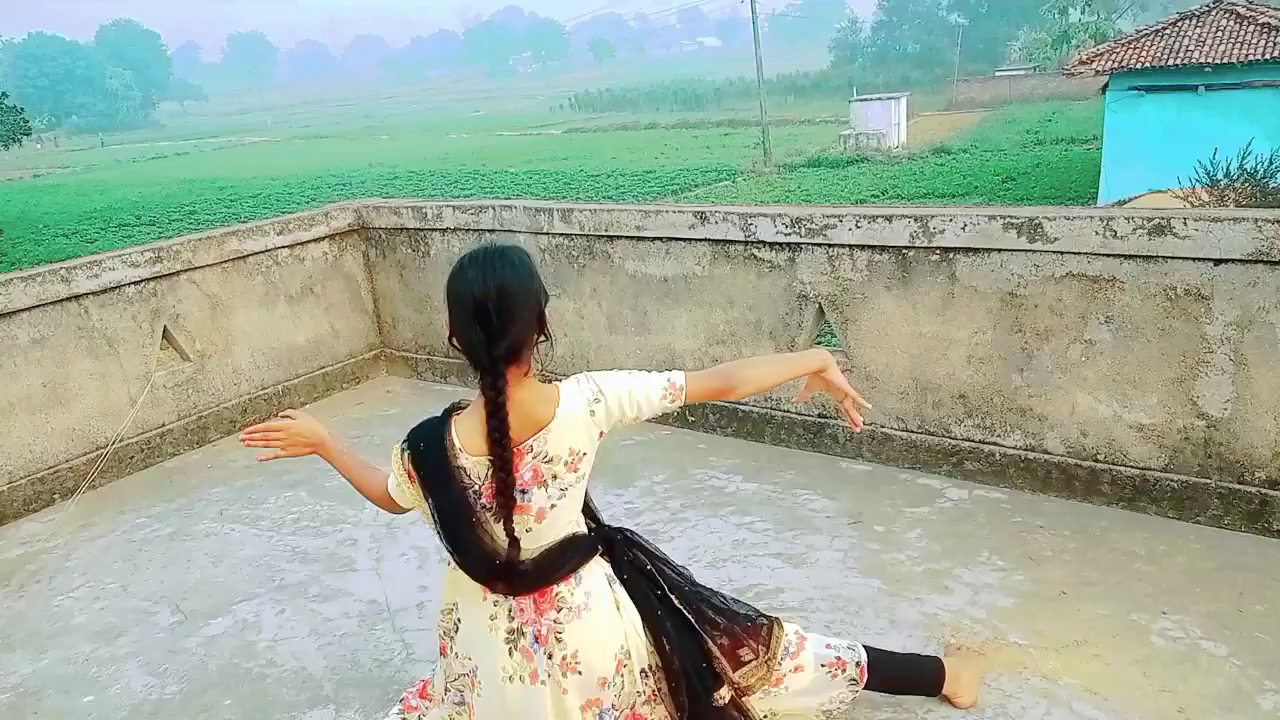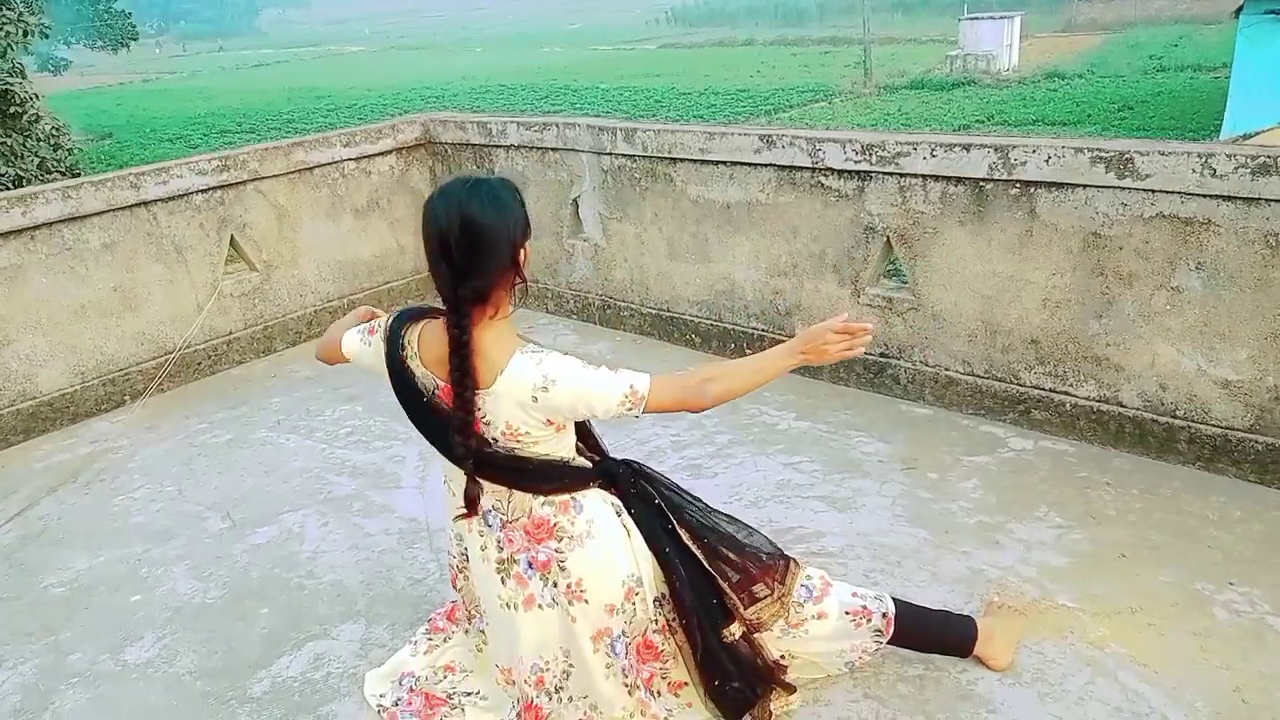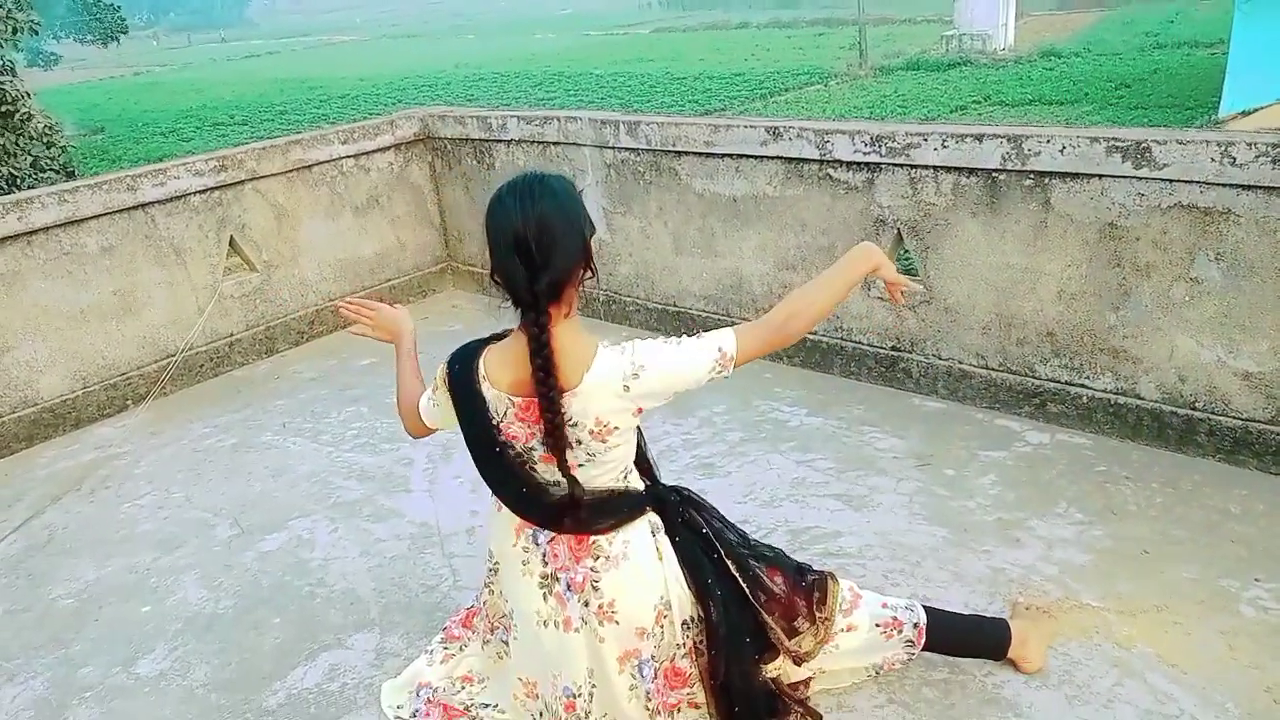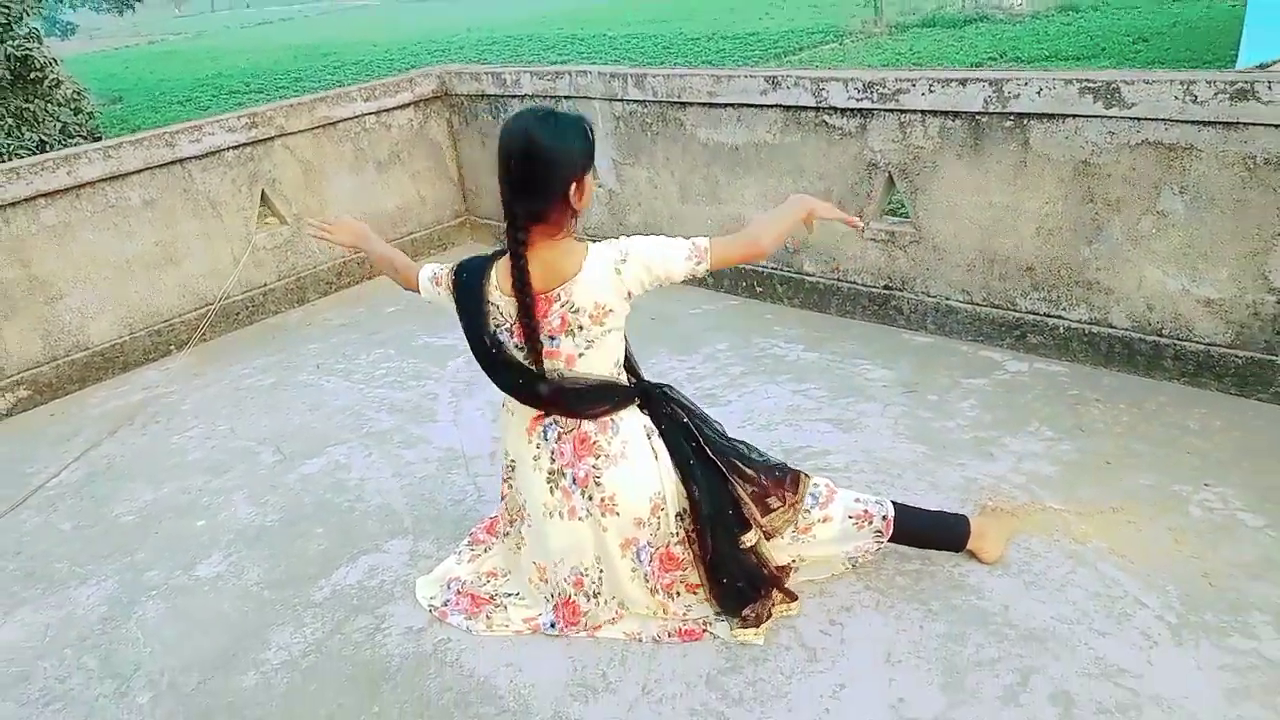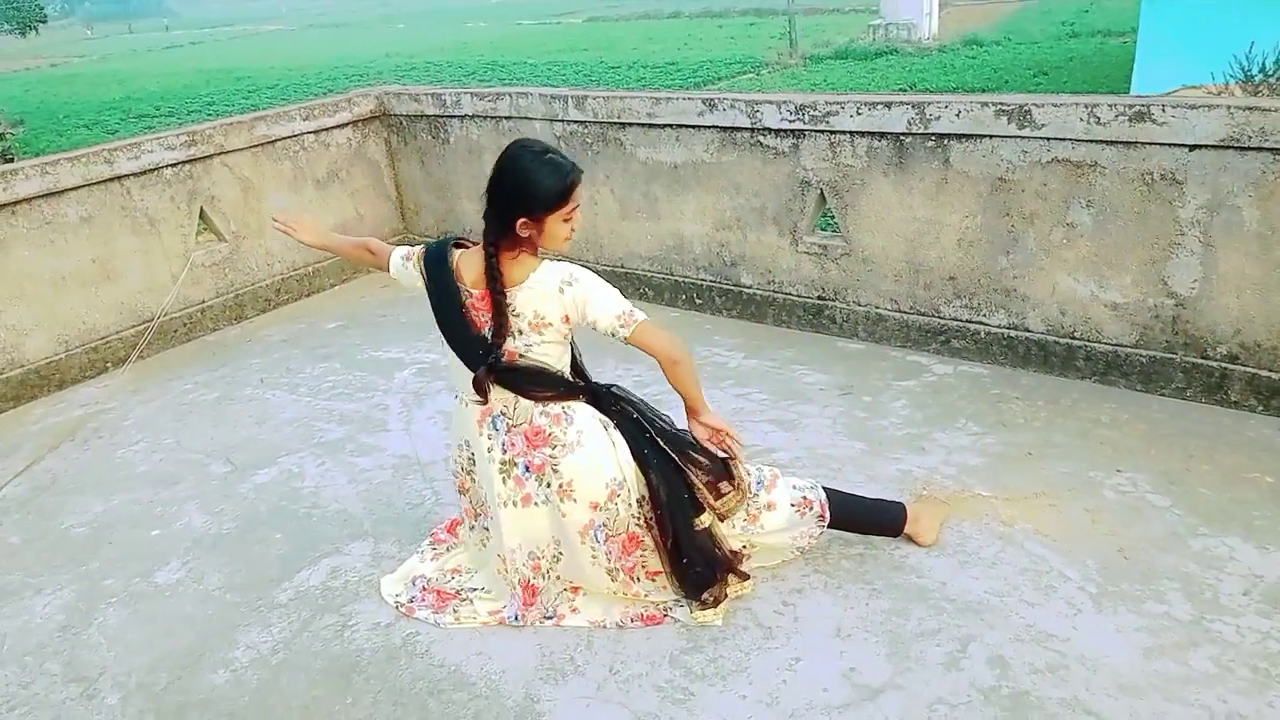
dt=1s
person 1, frame 1
left shoulder: (436, 442)
right shoulder: (582, 405)
left elbow: (390, 498)
right elbow: (714, 381)
left wrist: (322, 442)
right wrist: (814, 362)
left hip: (493, 637)
right hip: (583, 616)
right knee: (753, 648)
person 1, frame 2
left shoulder: (408, 342)
right shoulder: (542, 379)
left elbow: (330, 344)
right elbow: (696, 393)
left wrist: (356, 316)
right wrist: (798, 351)
left hip: (499, 567)
right hip: (587, 554)
right knee: (761, 589)
person 1, frame 3
left shoulder: (472, 370)
right shoulder: (622, 372)
left elbow: (414, 421)
right elbow: (775, 332)
left wrist: (402, 338)
right wrist: (861, 260)
left hip: (536, 585)
right hip: (626, 576)
right knee: (795, 603)
person 1, frame 4
left shoulder: (480, 282)
right shoulder: (617, 264)
left elbow: (410, 273)
right elbow: (743, 248)
left wrist: (360, 238)
right wrist: (800, 205)
left hip: (546, 480)
right hip: (624, 467)
right knee: (783, 499)
right ankle: (964, 533)
person 1, frame 5
left shoulder: (440, 265)
right shoulder: (563, 285)
left elbow: (379, 252)
right elbow: (670, 352)
left wrist: (321, 236)
right wrist: (700, 413)
left hip: (500, 467)
right hip: (573, 457)
right knee: (727, 483)
right ankle: (901, 518)
